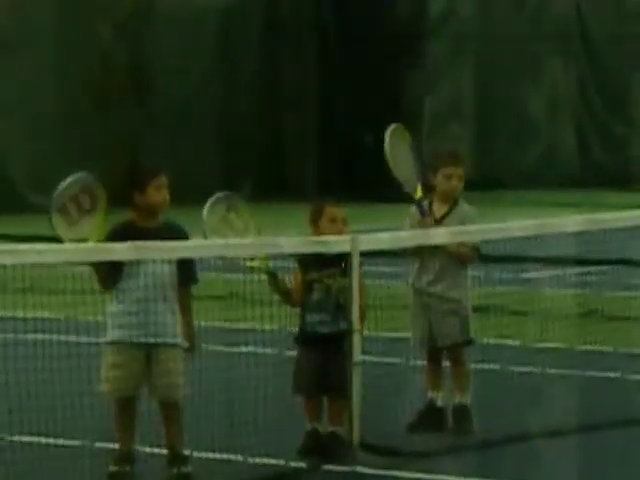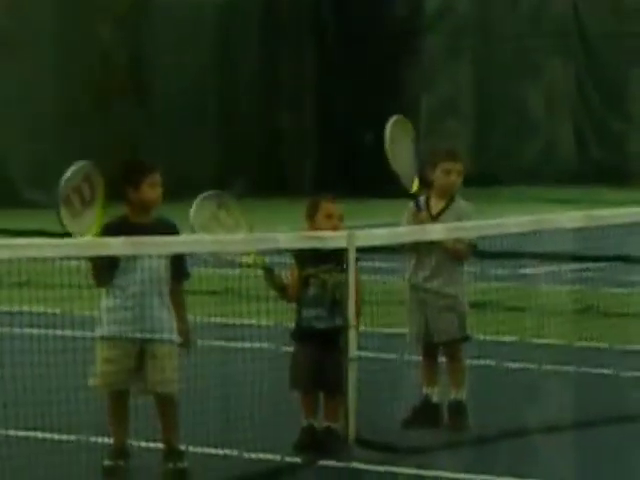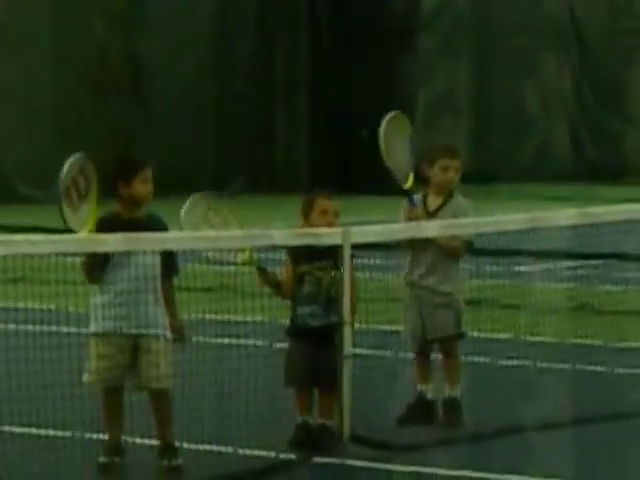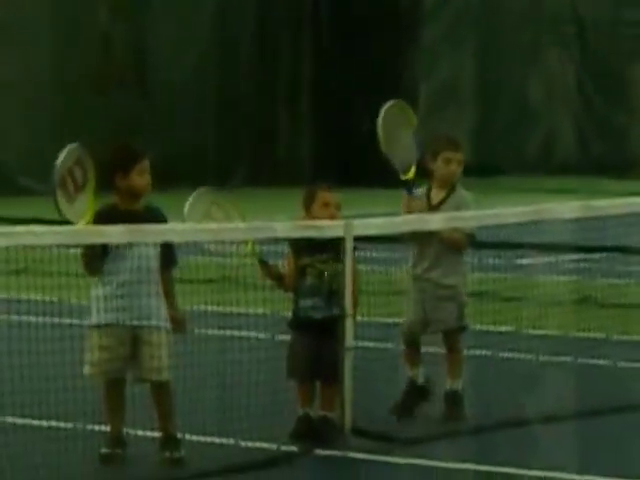
dt=0.2s
person 1, frame 1
left shoulder: (176, 234)
right shoulder: (120, 234)
left elbow: (184, 284)
right elbow: (108, 283)
left wrist: (188, 324)
right wrist: (100, 265)
left hip: (166, 329)
right hip: (126, 329)
left knee: (170, 394)
right knee: (124, 393)
person 1, frame 2
left shoulder: (168, 229)
right shoulder: (114, 230)
left elbow: (176, 280)
right elbow: (102, 280)
left wrist: (182, 319)
right wrist: (98, 261)
left hip: (160, 324)
right hip: (119, 324)
left knee: (166, 390)
right knee: (117, 389)
right ankle: (119, 448)
person 1, frame 3
left shoulder: (157, 225)
right shoulder: (105, 226)
left elbow: (165, 276)
right elbow: (93, 276)
left wrist: (173, 315)
right wrist: (92, 255)
left hip: (152, 320)
right hip: (111, 320)
left knee: (160, 385)
right knee: (111, 385)
right ankle: (114, 445)
person 1, frame 4
left shoulder: (156, 217)
right shoulder: (104, 218)
left elbow: (165, 267)
right elbow: (92, 269)
left wrist: (172, 307)
right wrist: (90, 247)
left hip: (151, 312)
right hip: (112, 312)
left knee: (160, 377)
right knee: (113, 377)
right ankle: (116, 437)
person 2, frame 1
left shoulder: (466, 213)
right shoulder: (418, 211)
left elbow: (470, 254)
right elbow: (412, 251)
left hip: (452, 294)
right hip: (423, 291)
left knee: (456, 352)
right knee: (431, 352)
person 2, frame 2
left shoulder: (463, 210)
right shoulder: (415, 208)
left elbow: (465, 250)
right wrist: (417, 229)
left hip: (448, 290)
right hip: (420, 287)
left knee: (452, 348)
right knee: (427, 348)
person 2, frame 3
left shoulder: (460, 206)
right shoulder: (413, 204)
left elbow: (460, 247)
right elbow: (405, 243)
right wrist: (412, 225)
left hip: (444, 287)
right hip: (417, 284)
left knee: (448, 345)
right knee: (419, 345)
person 2, frame 4
left shoulder: (462, 199)
right shoulder: (416, 197)
left elbow: (462, 240)
right elbow: (411, 236)
right wrist: (413, 218)
left hip: (448, 280)
right hip: (421, 277)
left knee: (452, 338)
right knee: (410, 333)
person 3, frame 1
left shoulder: (349, 260)
right shoulder: (306, 260)
left elbow: (359, 301)
right elbow: (297, 298)
left wrist: (355, 330)
right wrist: (283, 290)
left hip: (339, 338)
right hip: (310, 338)
left knee: (338, 391)
right knee: (310, 390)
left ankle: (336, 433)
right ankle: (313, 432)
person 3, frame 2
left shoulder: (345, 257)
right shoulder: (302, 256)
right elbow: (293, 294)
left wrist: (351, 326)
right wrist: (279, 285)
left hip: (336, 334)
right hip: (307, 333)
left knee: (334, 387)
right knee: (306, 386)
left ankle: (331, 429)
right ankle: (309, 428)
person 3, frame 3
left shoulder: (341, 253)
right shoulder: (297, 253)
left elbow: (350, 294)
right elbow: (288, 291)
left wrist: (346, 324)
right wrist: (273, 282)
left hip: (331, 332)
right hip: (302, 330)
left knee: (329, 384)
right knee: (301, 382)
left ankle: (326, 426)
right ankle: (304, 425)
person 3, frame 4
left shoulder: (342, 246)
right shoulder: (299, 245)
left elbow: (352, 286)
right elbow: (290, 284)
left wrist: (348, 316)
right wrist: (275, 275)
left hip: (333, 324)
right hip: (304, 323)
left knee: (331, 376)
right knee: (303, 374)
left ankle: (327, 418)
right ankle: (305, 417)
